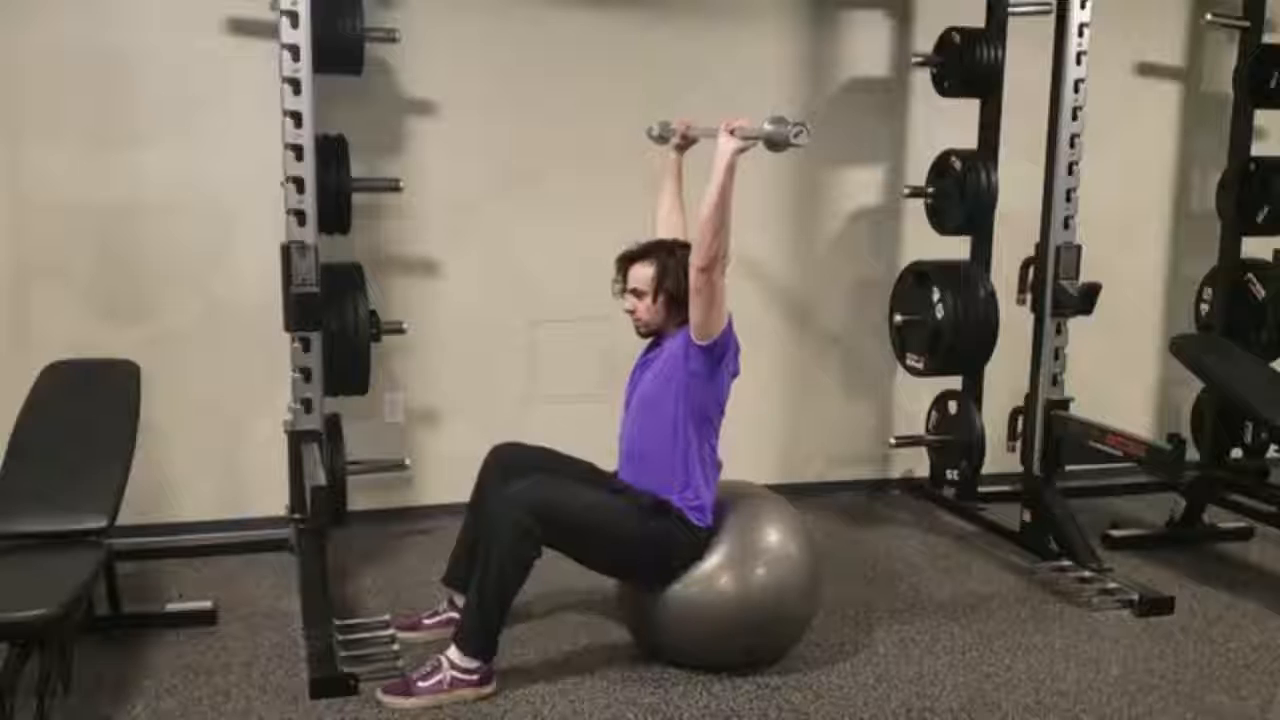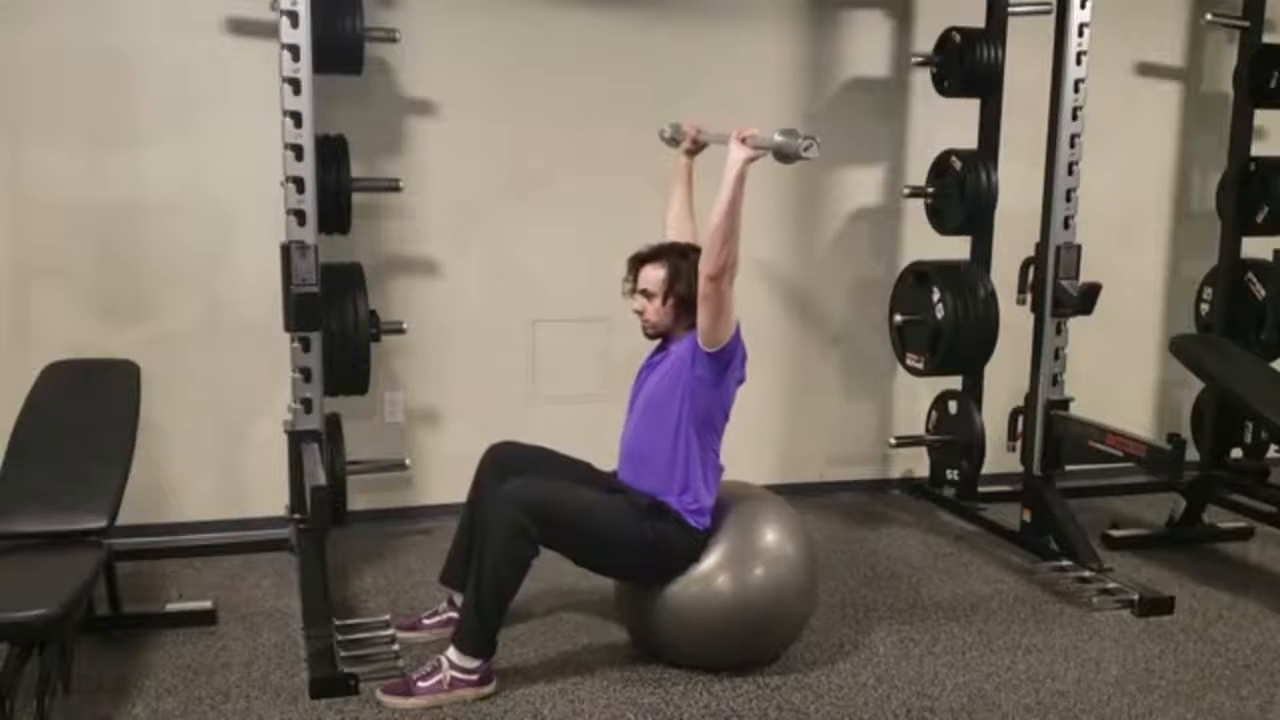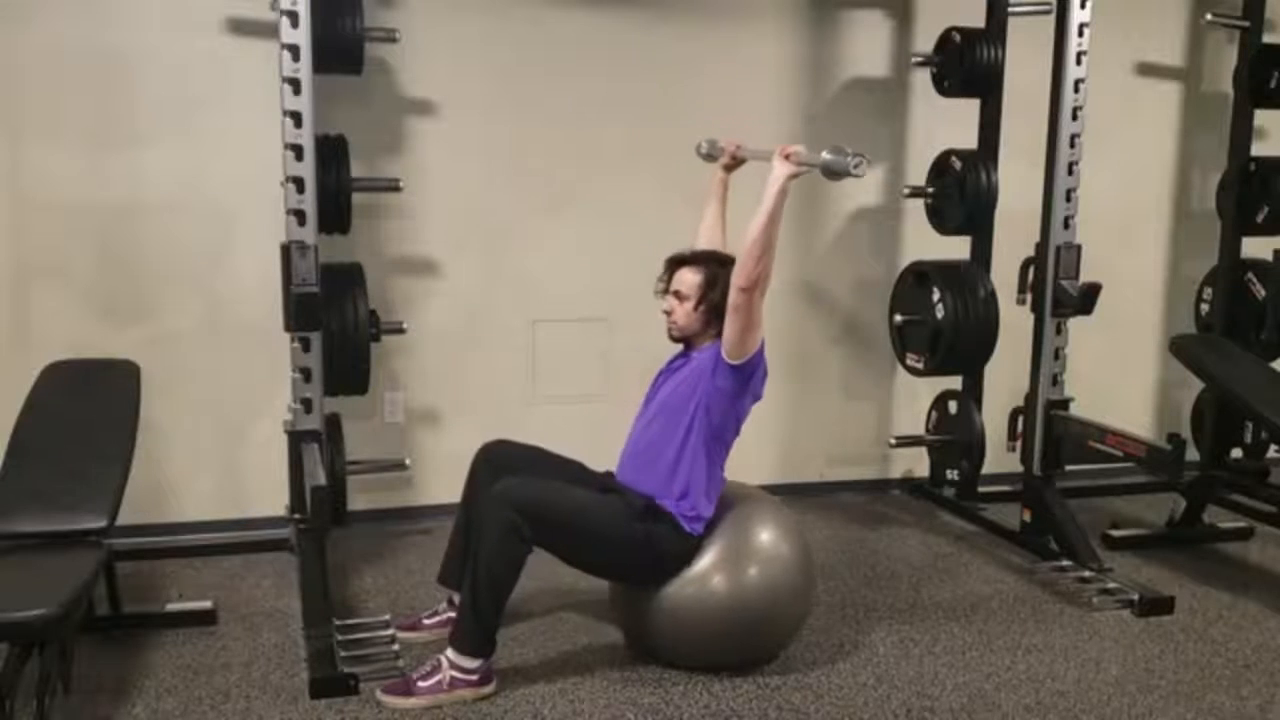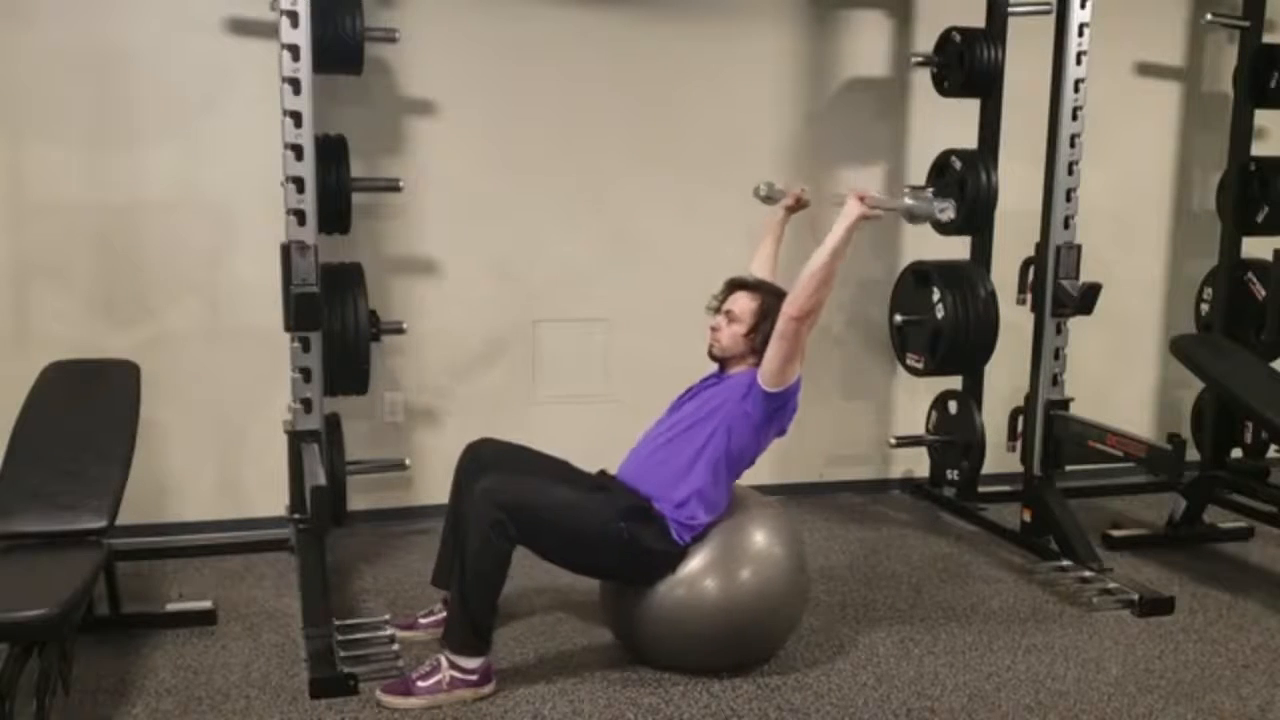
dt=0.5s
person 1, frame 1
left shoulder: (703, 350)
right shoulder: (664, 341)
left elbow: (705, 261)
right elbow: (669, 240)
left wrist: (725, 159)
right wrist: (673, 156)
left hip: (668, 529)
right hip: (634, 498)
left knee: (523, 503)
right knee: (508, 462)
left ankle: (469, 665)
right ankle: (462, 601)
person 1, frame 2
left shoulder: (710, 354)
right shoulder: (672, 344)
left elbow: (714, 269)
right elbow: (679, 243)
left wrist: (736, 169)
right wrist: (685, 161)
left hip: (665, 530)
right hip: (630, 497)
left knee: (518, 502)
right knee: (505, 460)
left ankle: (468, 665)
right ankle: (460, 602)
person 1, frame 3
left shoulder: (731, 364)
right shoulder: (694, 351)
left elbow: (746, 280)
right elbow: (707, 255)
left wrist: (777, 185)
right wrist: (721, 176)
left hip: (658, 533)
right hip: (624, 499)
left knee: (509, 499)
right knee: (497, 459)
left ankle: (468, 664)
right ankle: (460, 603)
person 1, frame 4
left shoulder: (765, 395)
right shoulder: (726, 378)
left elbow: (797, 312)
right elbow: (754, 291)
left wrist: (844, 224)
right wrist: (780, 217)
left hip: (645, 534)
right hip: (614, 497)
left knee: (492, 498)
right knee: (483, 457)
left ankle: (466, 664)
right ankle: (455, 603)
